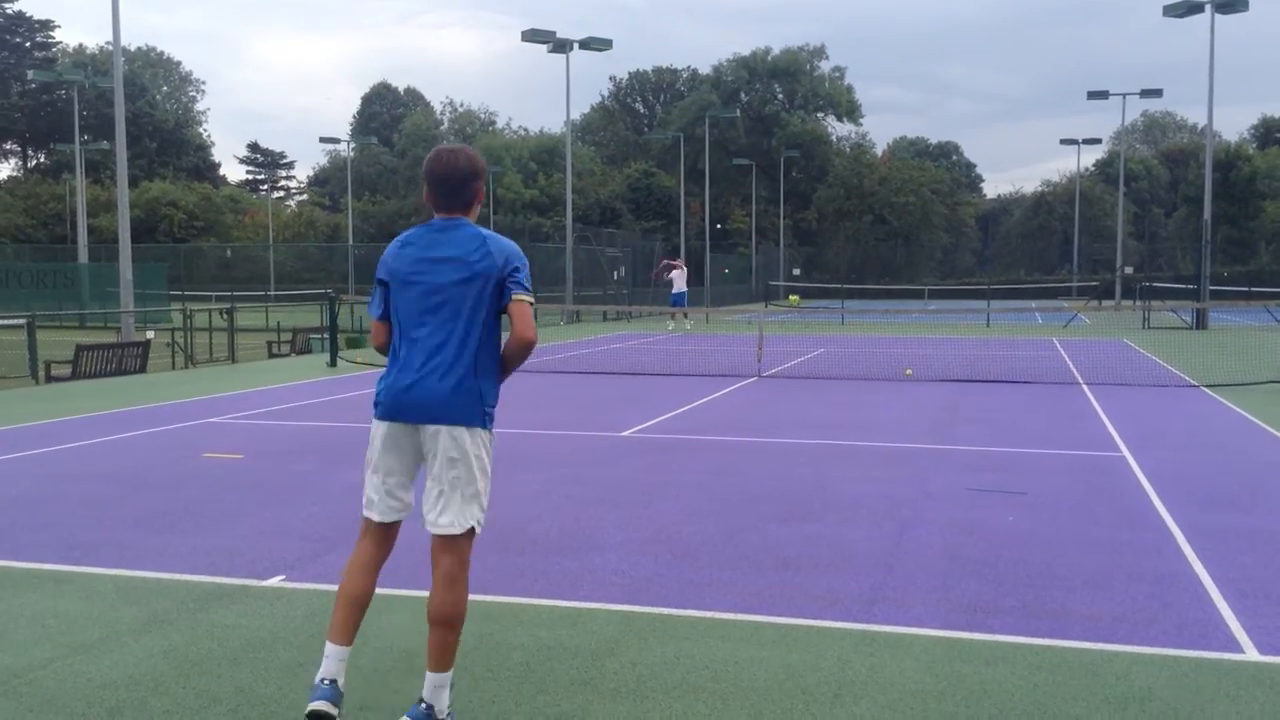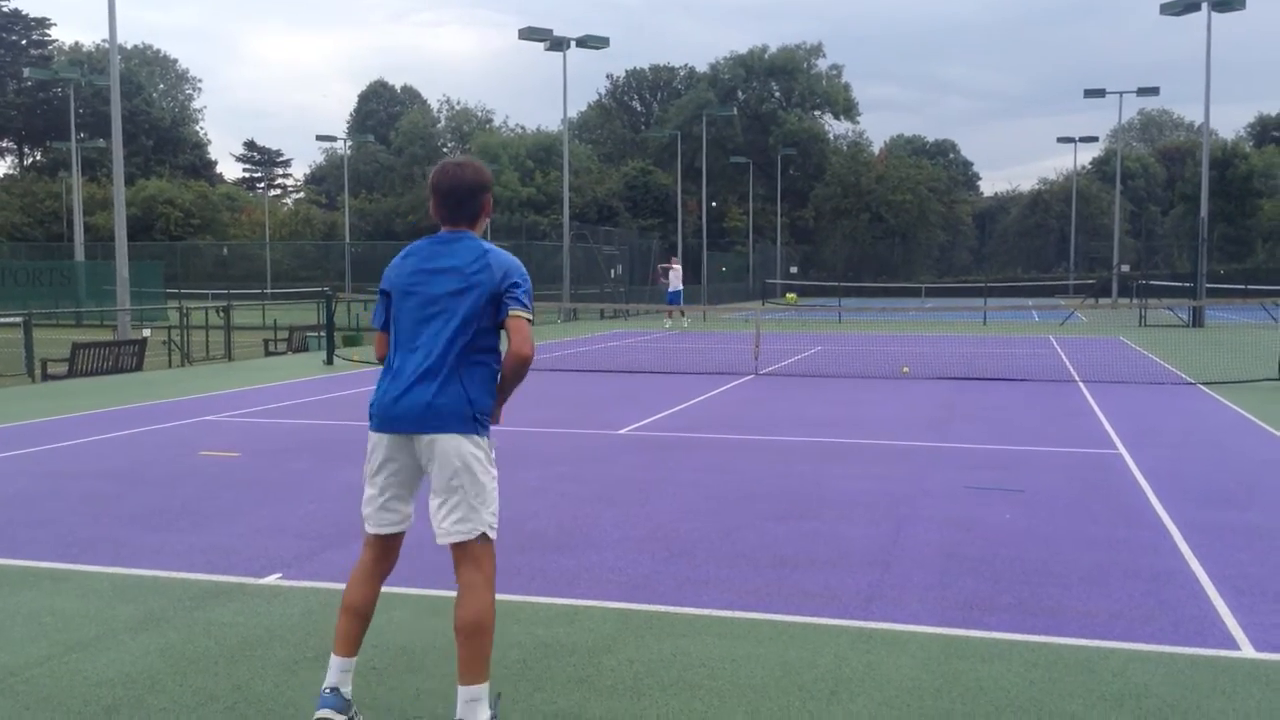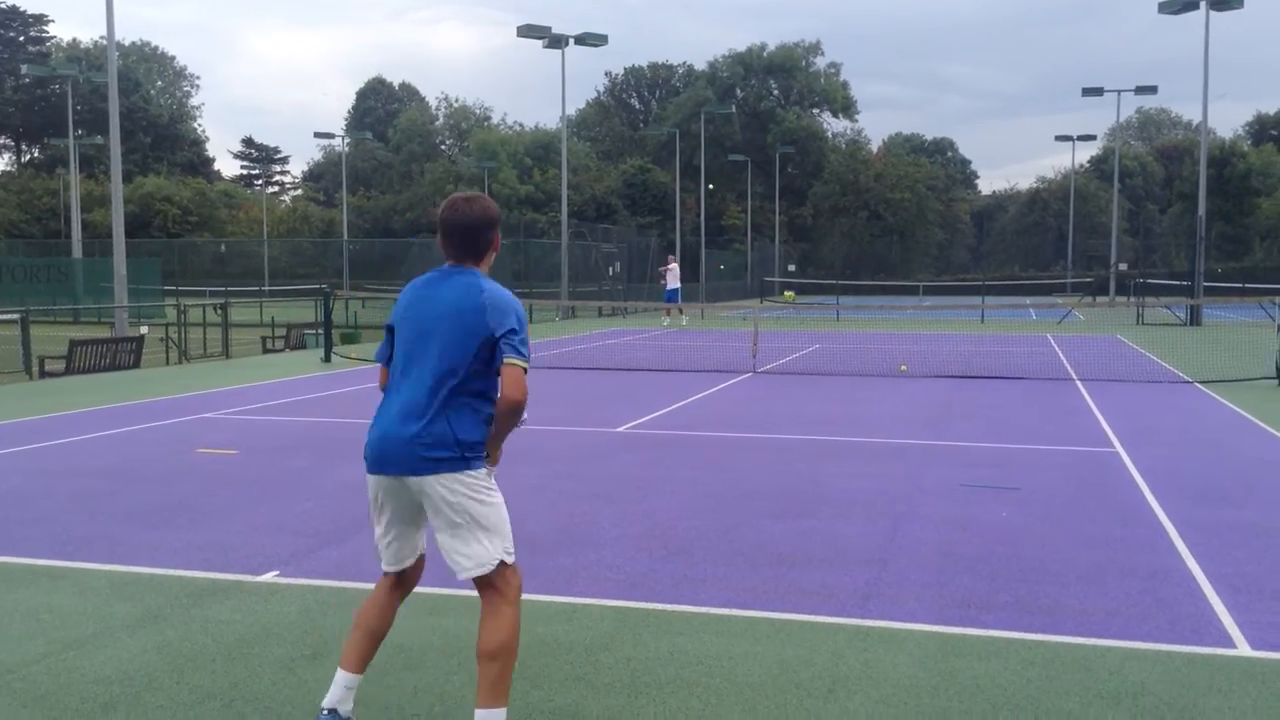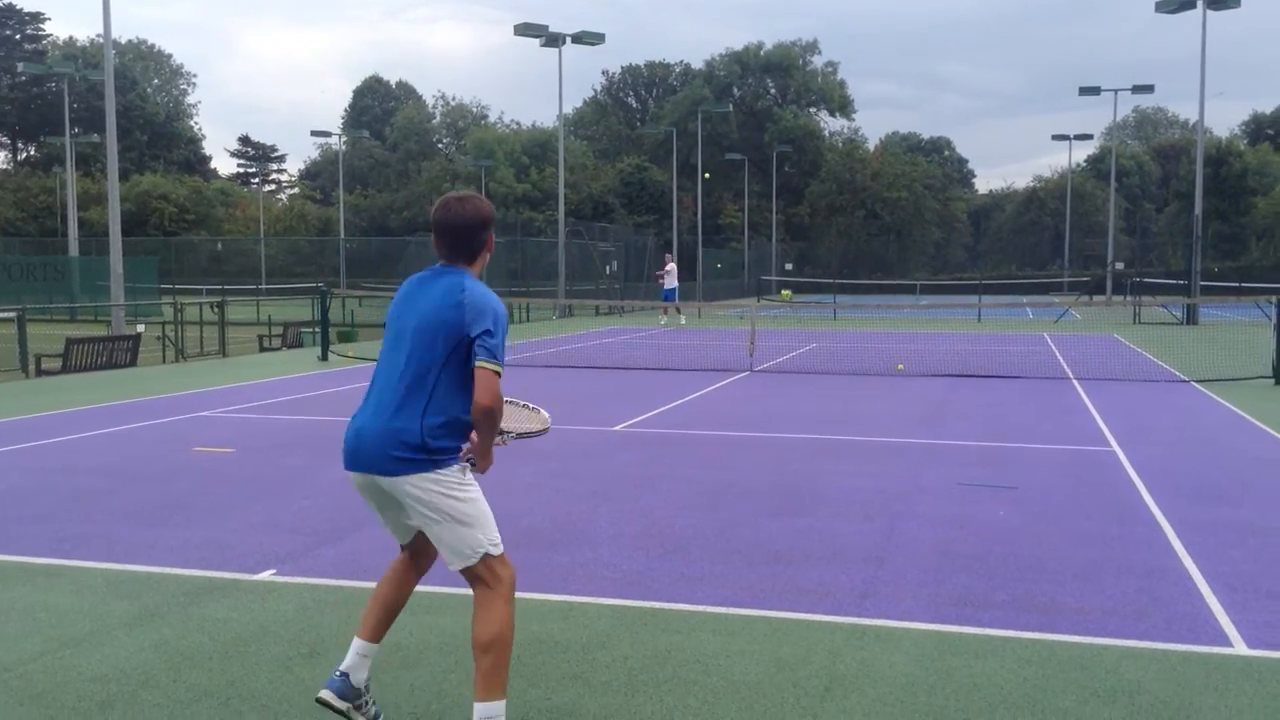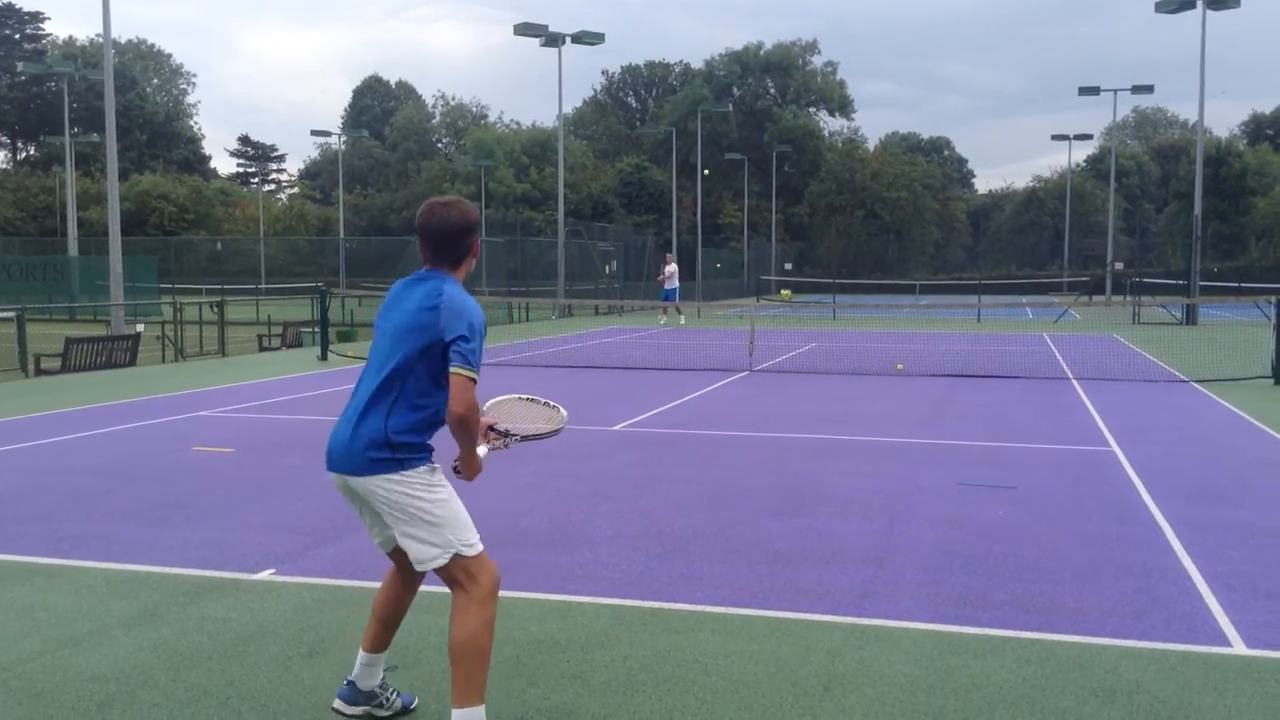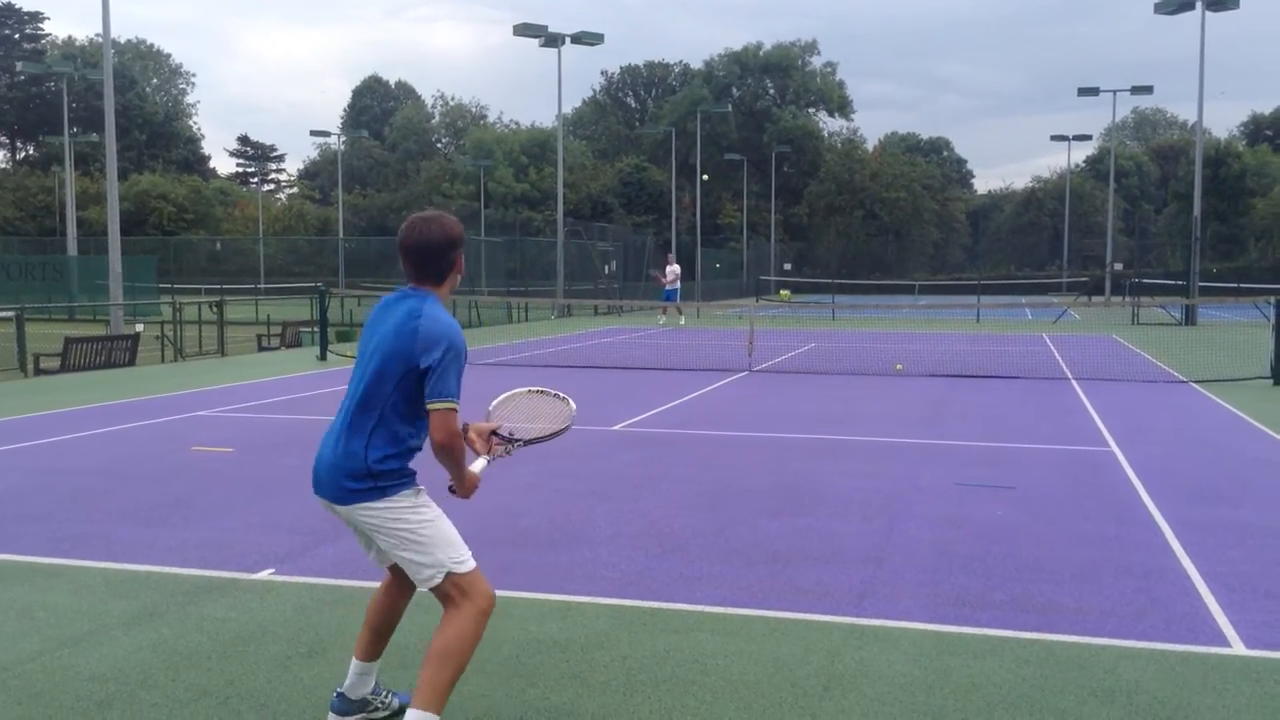
dt=0.1s
person 1, frame 1
left shoulder: (397, 251)
right shoulder: (503, 253)
left elbow: (380, 339)
right elbow: (523, 336)
right wrist: (493, 374)
left hip: (396, 406)
right hip: (459, 414)
left knee: (373, 539)
right knee: (451, 556)
person 1, frame 2
left shoulder: (402, 263)
right shoulder: (504, 268)
left elbow: (382, 350)
right elbow: (521, 351)
right wrist: (497, 397)
left hip: (391, 417)
right hip: (455, 423)
left knee: (377, 554)
right knee: (475, 564)
person 1, frame 3
left shoulder: (411, 295)
right shoulder: (501, 305)
right elbow: (514, 397)
right wrist: (493, 445)
left hip: (385, 455)
right hip: (448, 462)
left knee: (396, 580)
right knee: (502, 590)
person 1, frame 4
left shoulder: (408, 291)
right shoulder: (483, 304)
right elbow: (486, 400)
left wrist: (453, 425)
right wrist: (484, 446)
left hip: (364, 449)
right hip: (422, 458)
left knee: (419, 551)
right knee: (495, 582)
person 1, frame 5
left shoulder: (400, 293)
right shoulder: (463, 310)
right elbow: (459, 406)
left wrist: (467, 420)
right wrist: (470, 457)
left hip: (347, 455)
right hip: (389, 461)
left knee: (411, 562)
right knee: (478, 582)
person 1, frame 6
left shoulder: (386, 308)
right shoulder: (441, 332)
right elbow: (442, 435)
left wrist: (467, 430)
right wrist: (462, 476)
left hip: (336, 474)
right hip: (378, 483)
left knee: (405, 571)
right knee: (472, 598)
